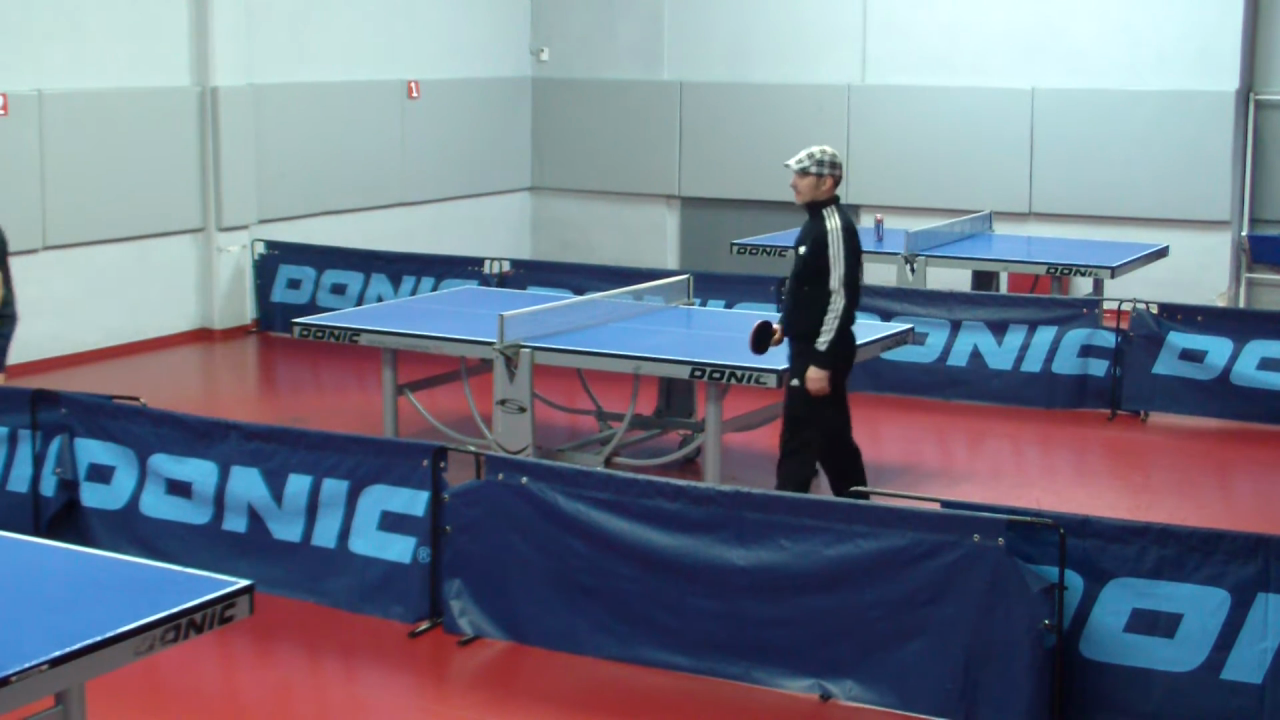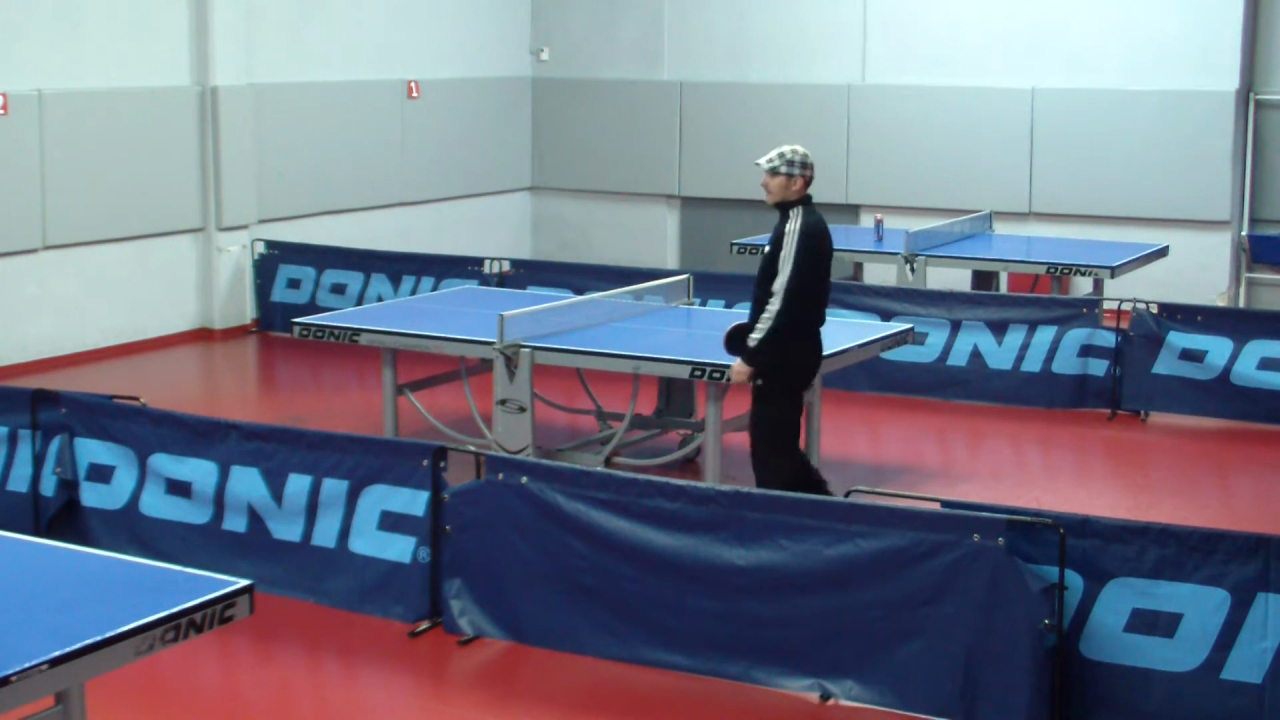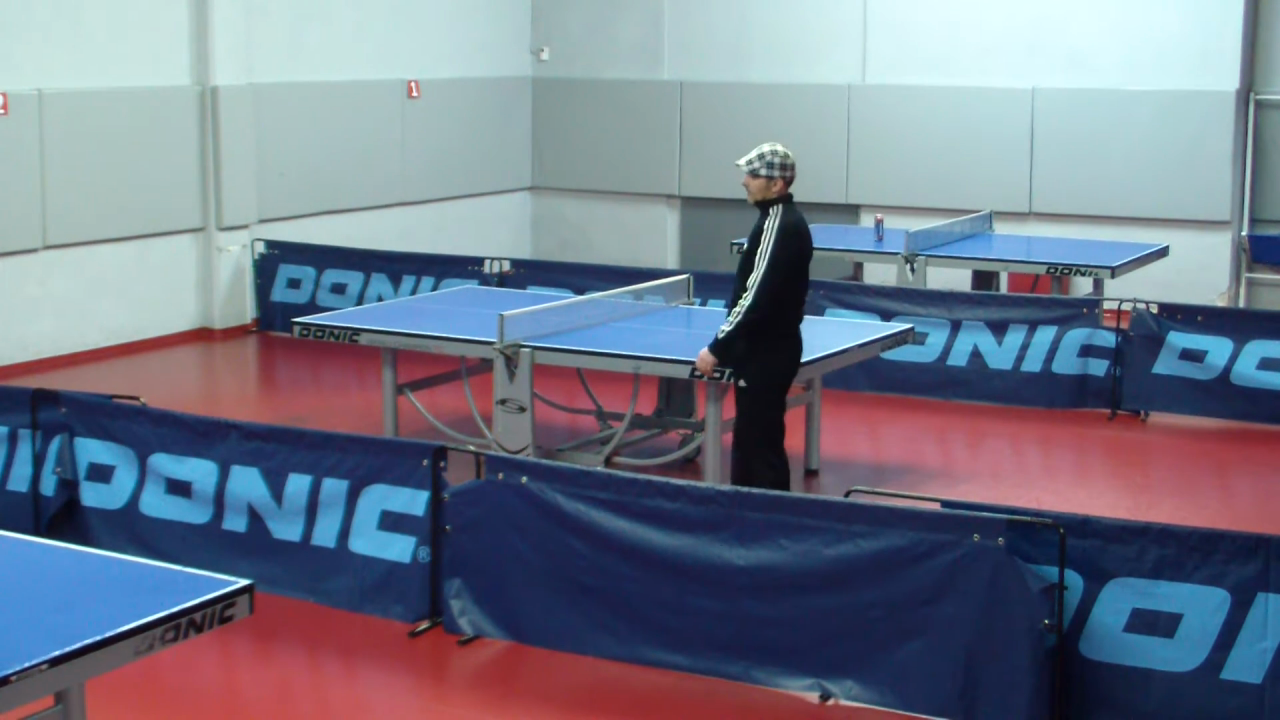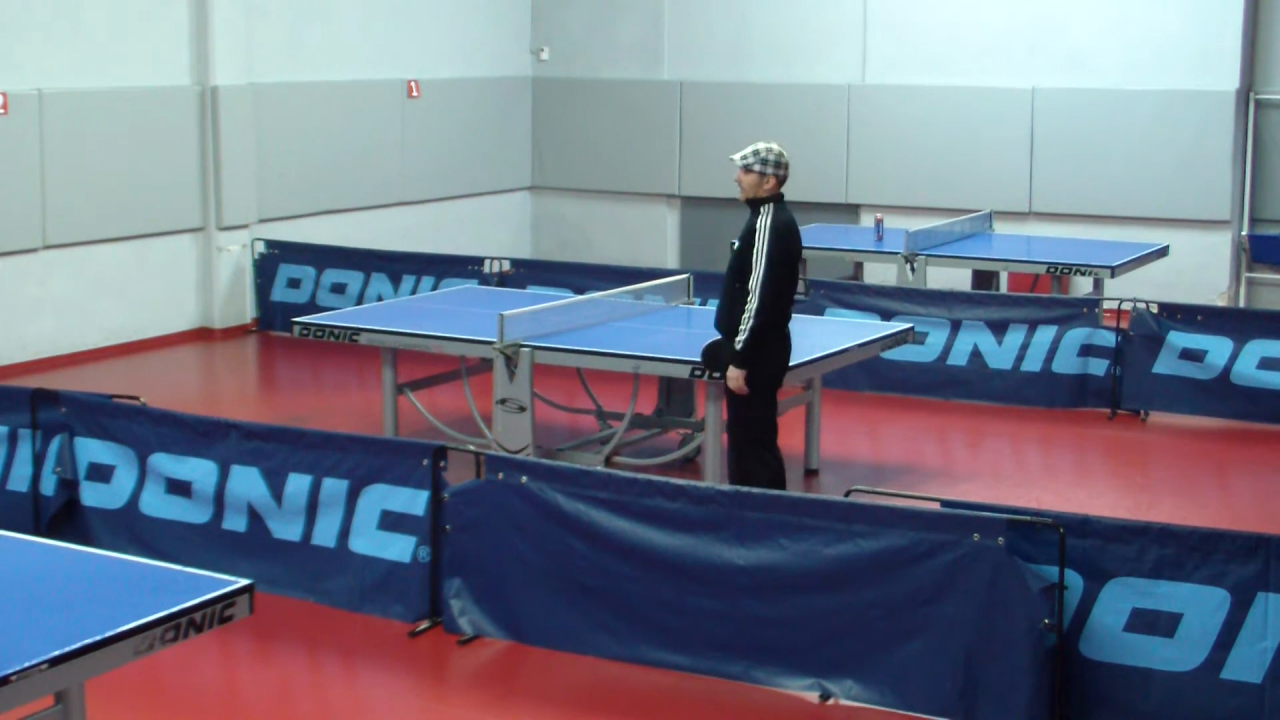
dt=0.3s
person 1, frame 1
left shoulder: (835, 228)
right shoulder: (816, 223)
left elbow: (840, 299)
left wrist: (821, 361)
right wrist: (785, 323)
left hip: (822, 355)
right hip: (811, 350)
left knee: (797, 444)
right knee: (834, 441)
person 1, frame 2
left shoulder: (799, 228)
right shoulder: (805, 221)
left elbow: (782, 301)
left wrist: (749, 357)
right wrist: (756, 349)
left hip: (787, 353)
right hip: (790, 348)
left knee: (772, 442)
right knee: (769, 435)
person 1, frame 3
left shoulder: (778, 226)
right shoulder: (787, 220)
left elbow: (756, 298)
left wrist: (717, 348)
right wrist: (730, 346)
left hip: (768, 352)
right hip: (769, 347)
left knee: (761, 444)
right knee: (749, 439)
person 1, frame 4
left shoulder: (769, 225)
right shoulder: (773, 218)
left elbow: (760, 300)
left wrist: (740, 360)
right wrist: (737, 350)
left hip: (757, 354)
right hip: (757, 349)
left knee: (754, 441)
right knee: (744, 436)
